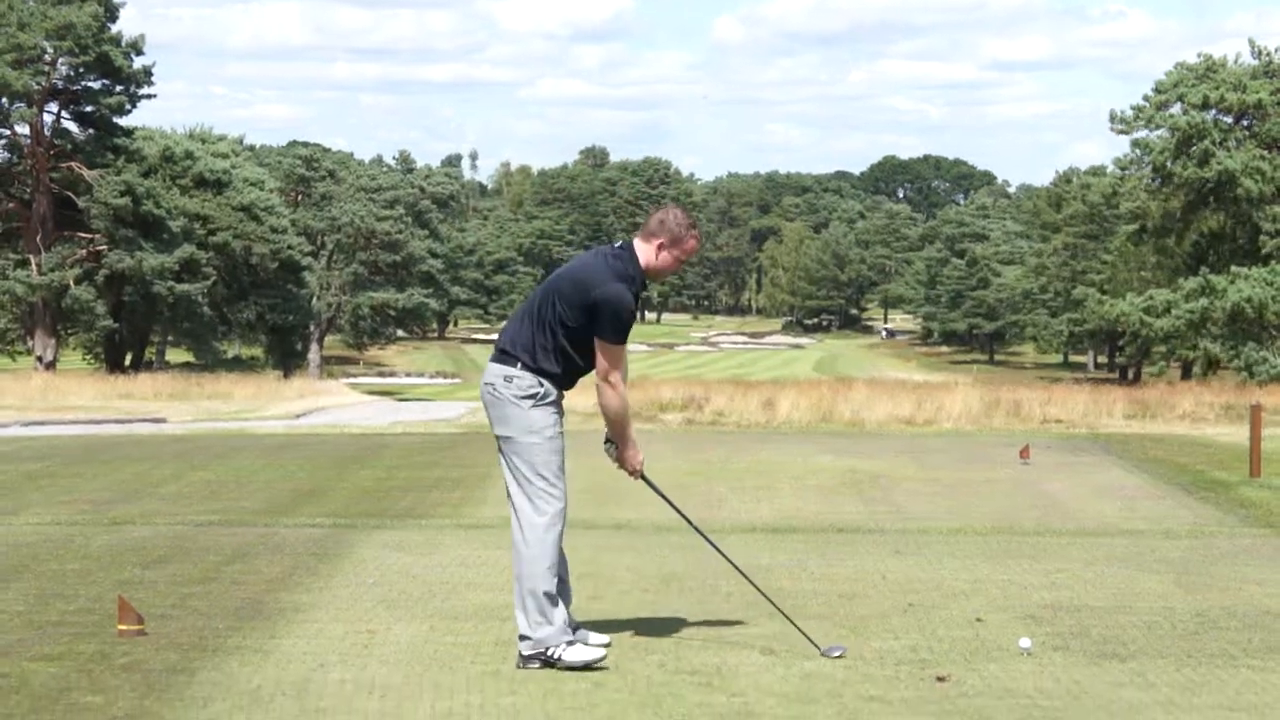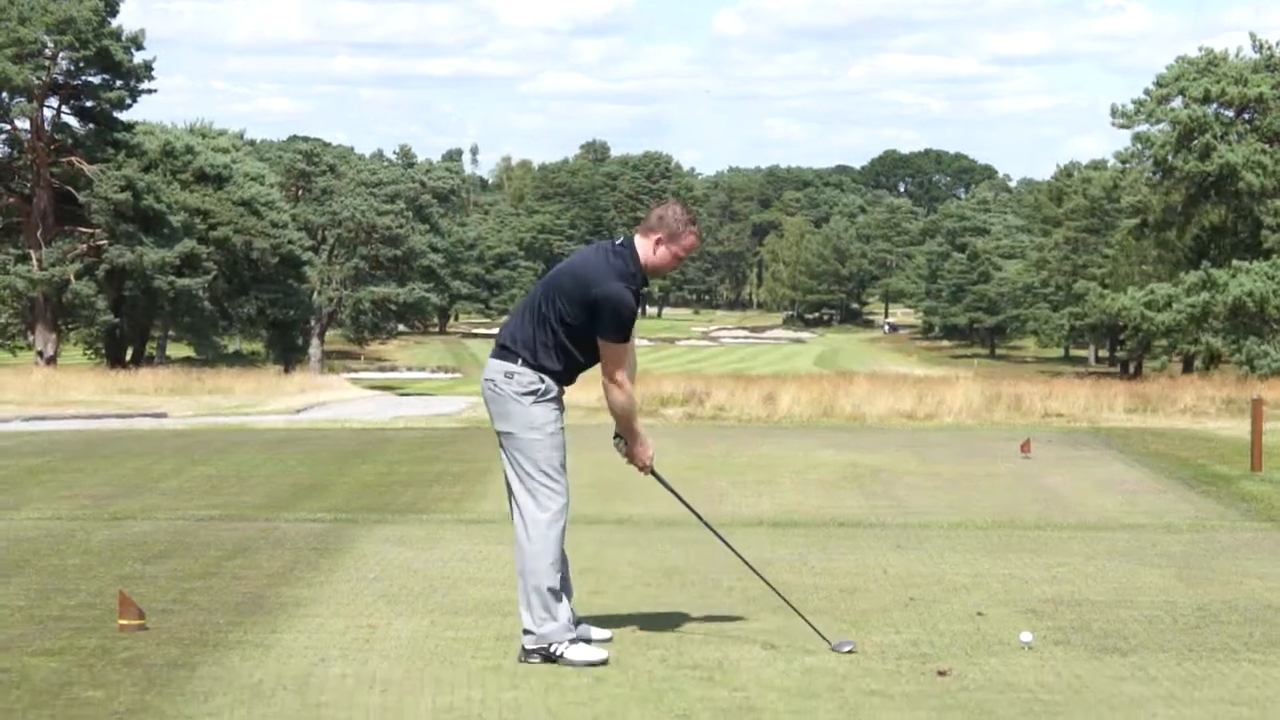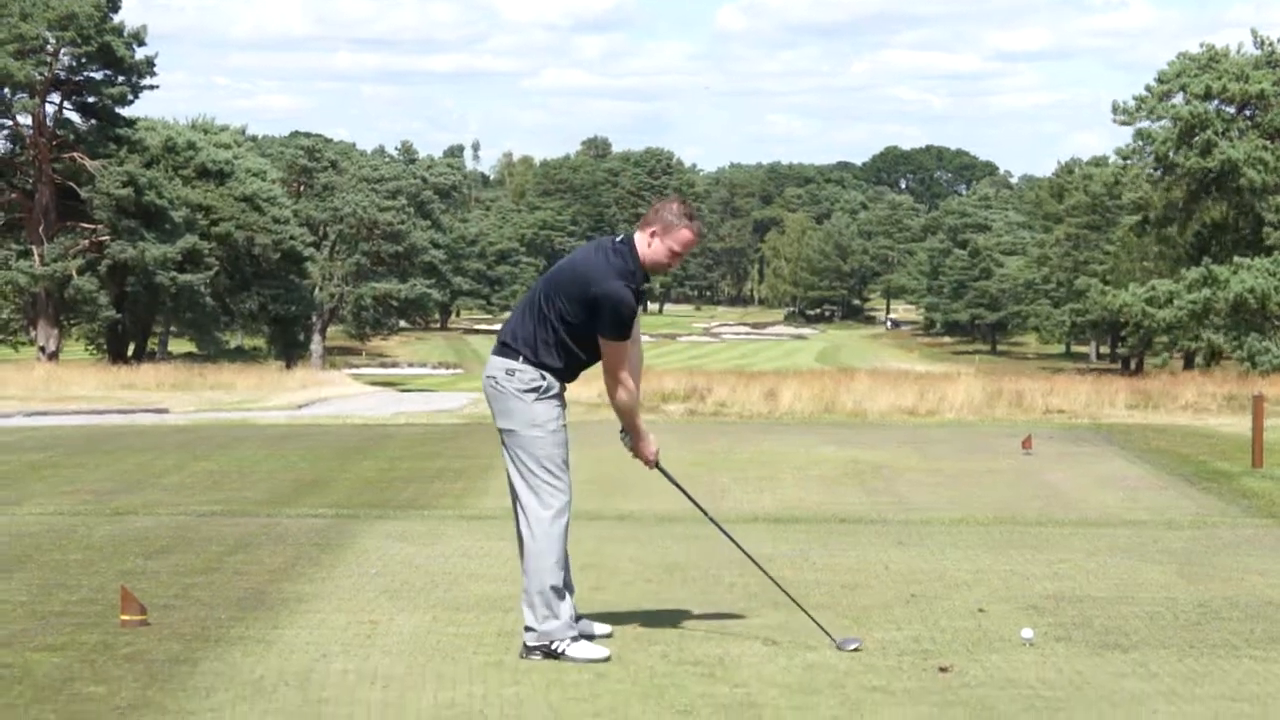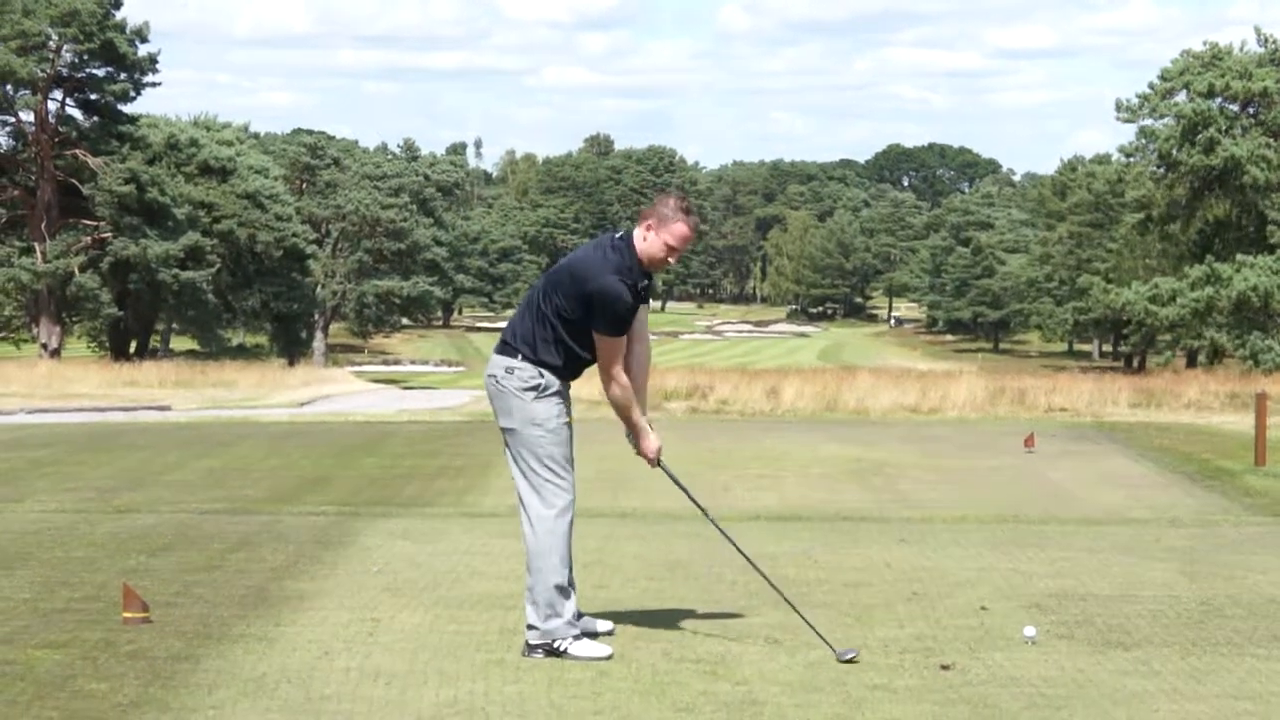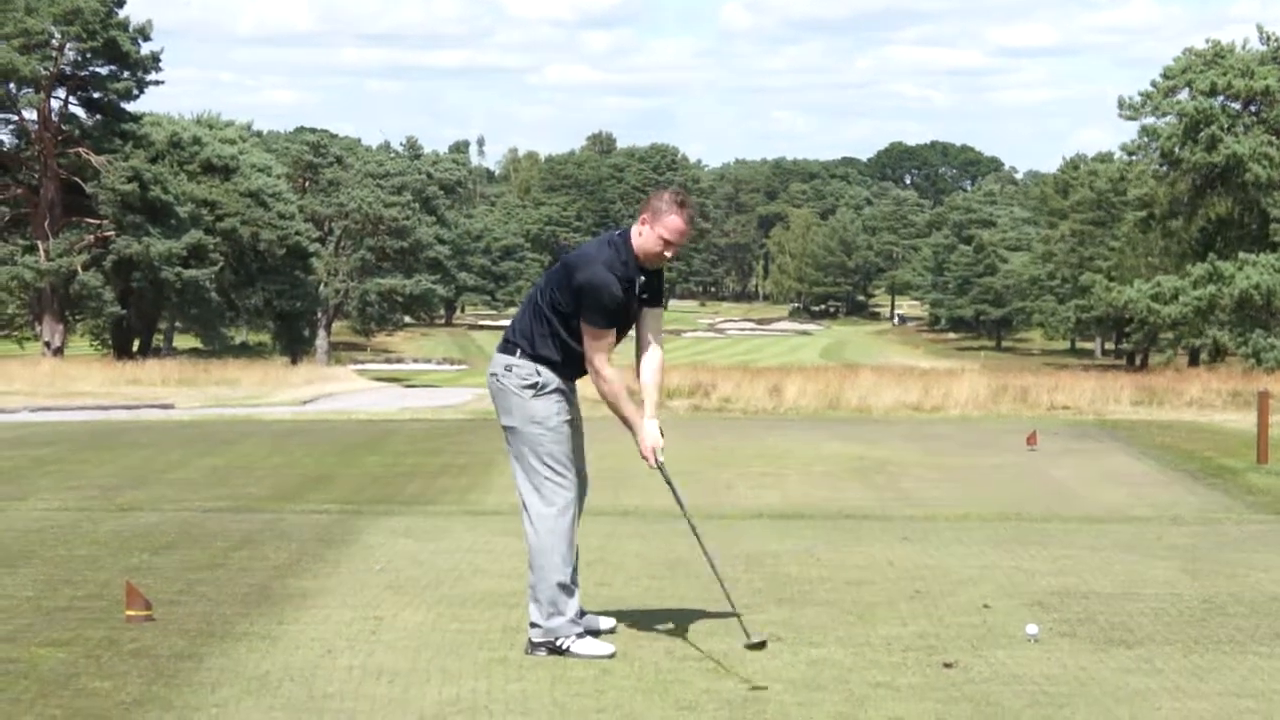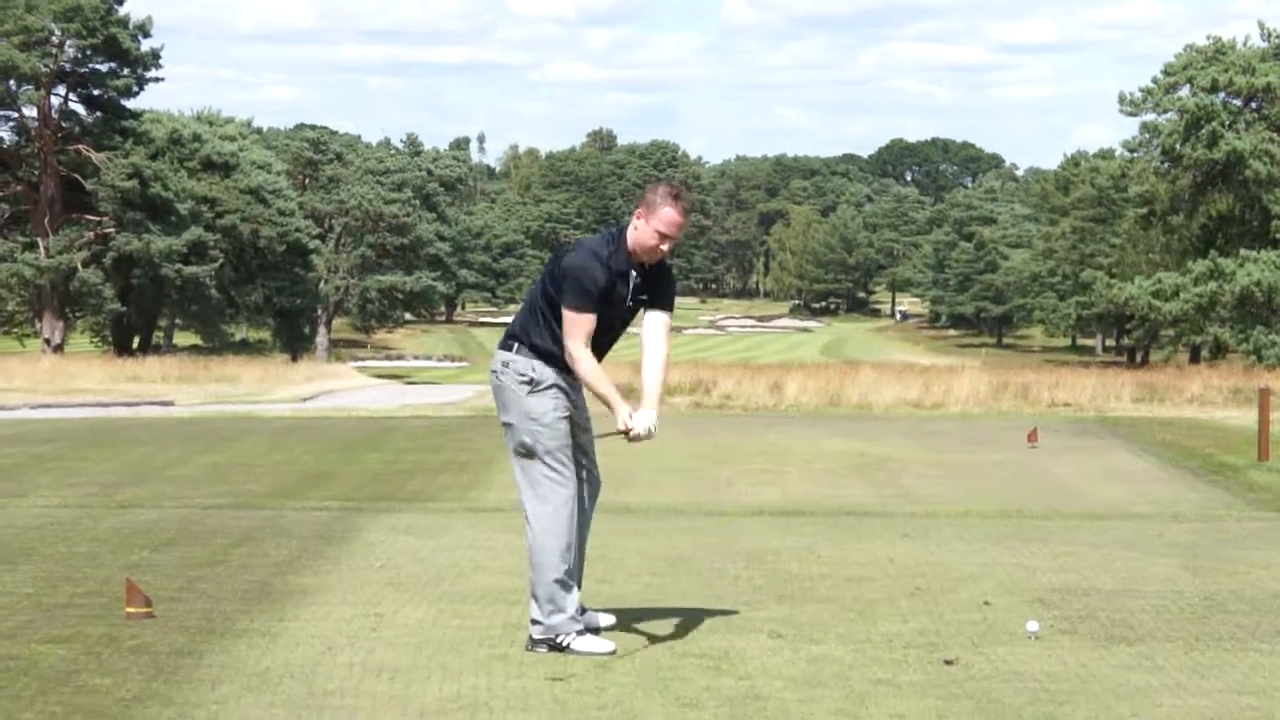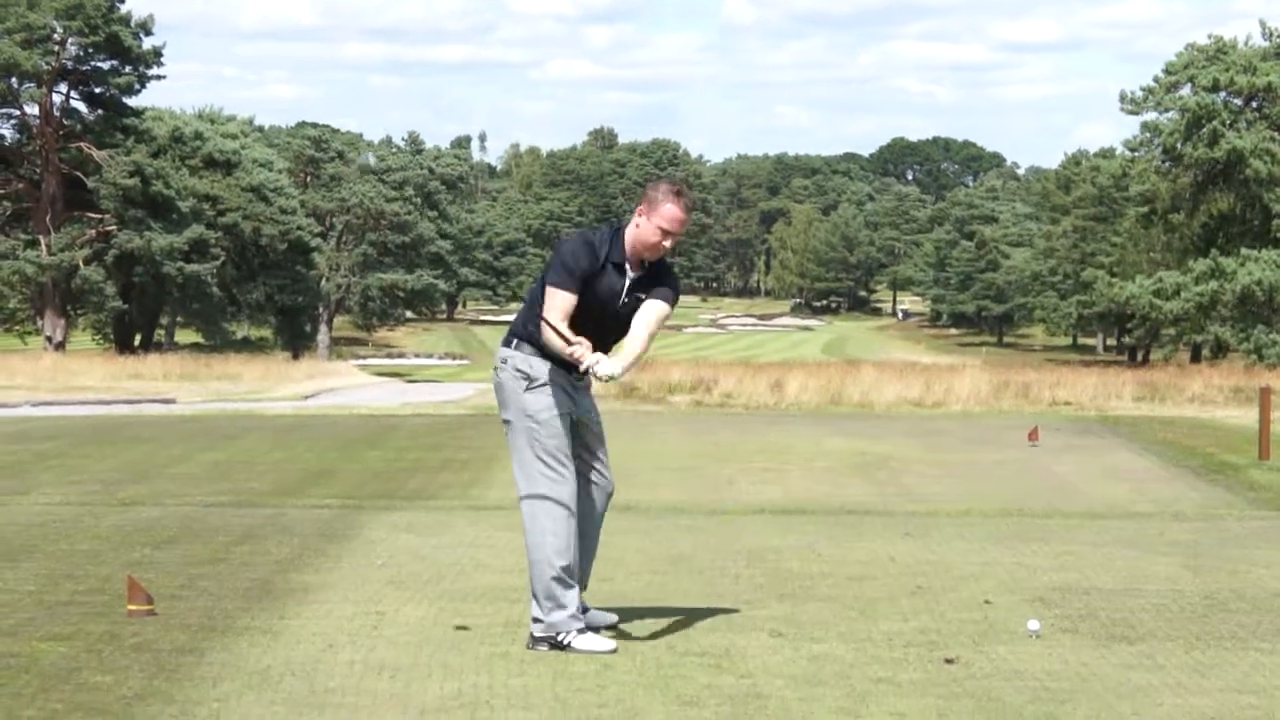
dt=0.1s
person 1, frame 1
left shoulder: (613, 262)
right shoulder: (616, 290)
left elbow: (611, 366)
right elbow: (609, 380)
left wrist: (619, 433)
right wrist: (626, 444)
left hip: (527, 383)
right hip: (521, 386)
left knee: (546, 508)
right knee: (541, 510)
left ankle: (554, 621)
right ankle: (541, 640)
person 1, frame 2
left shoulder: (619, 259)
right shoulder: (614, 287)
left elbow: (624, 354)
right elbow: (614, 378)
left wrist: (628, 427)
right wrist: (635, 438)
left hip: (529, 379)
right hip: (522, 382)
left knee: (544, 504)
right knee: (544, 505)
left ankle: (557, 616)
right ankle: (544, 636)
person 1, frame 3
left shoulder: (620, 258)
right shoulder: (613, 285)
left elbow: (631, 348)
right elbow: (616, 377)
left wrist: (635, 421)
right wrist: (639, 434)
left hip: (532, 377)
right hip: (524, 379)
left knee: (545, 501)
right knee: (546, 503)
left ankle: (557, 612)
right ankle: (546, 633)
person 1, frame 4
left shoulder: (637, 268)
right shoulder: (609, 280)
left elbow: (638, 345)
right elbow: (612, 370)
left wrist: (642, 421)
right wrist: (643, 430)
left hip: (546, 378)
right hip: (526, 379)
left knee: (556, 500)
right knee: (550, 502)
left ankle: (561, 610)
right ankle: (549, 631)
person 1, frame 5
left shoulder: (648, 272)
right shoulder: (601, 273)
left elbow: (651, 348)
right elbow: (599, 365)
left wrist: (650, 417)
right wrist: (638, 428)
left hip: (551, 378)
right hip: (527, 376)
left knee: (569, 494)
right knee: (553, 500)
left ankle: (563, 608)
right ankle: (552, 629)
person 1, frame 6
left shoulder: (660, 279)
right shoulder: (589, 259)
left elbow: (656, 343)
right elbow: (576, 351)
left wrist: (649, 408)
right wrist: (619, 407)
left hip: (565, 380)
right hip: (529, 373)
left knee: (580, 491)
right knee: (554, 497)
left ankle: (564, 605)
right ankle: (552, 626)
person 1, frame 7
left shoulder: (662, 278)
right shoulder: (582, 248)
left elbow: (644, 329)
right elbow: (551, 325)
left wrist: (616, 363)
right wrist: (580, 350)
left hip: (571, 378)
right hip: (530, 369)
left knee: (594, 489)
right knee: (553, 495)
left ankle: (567, 602)
right ankle: (553, 624)
